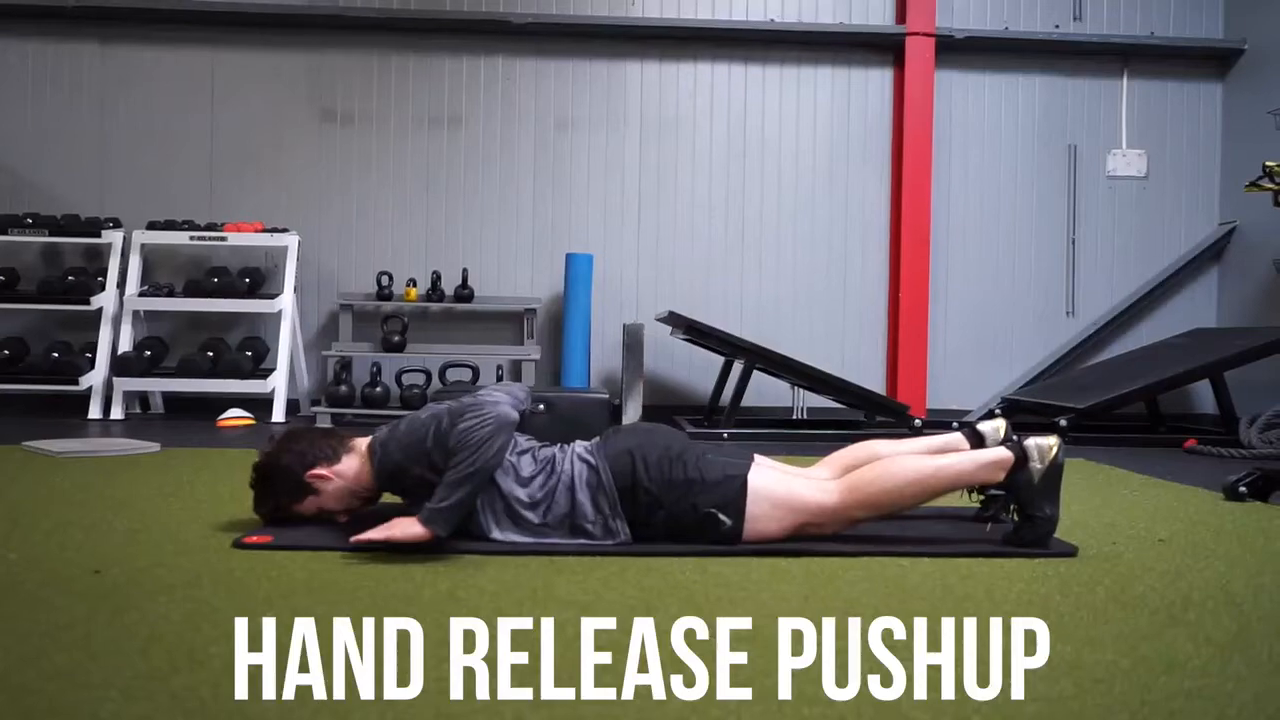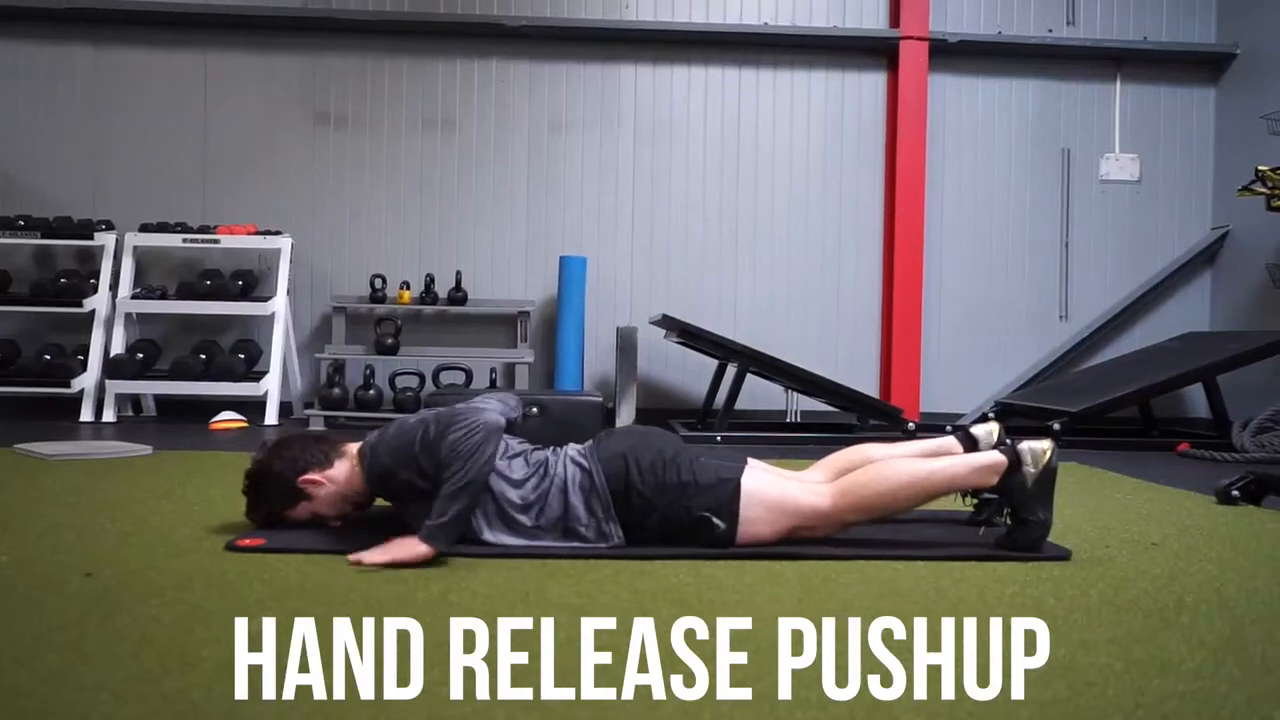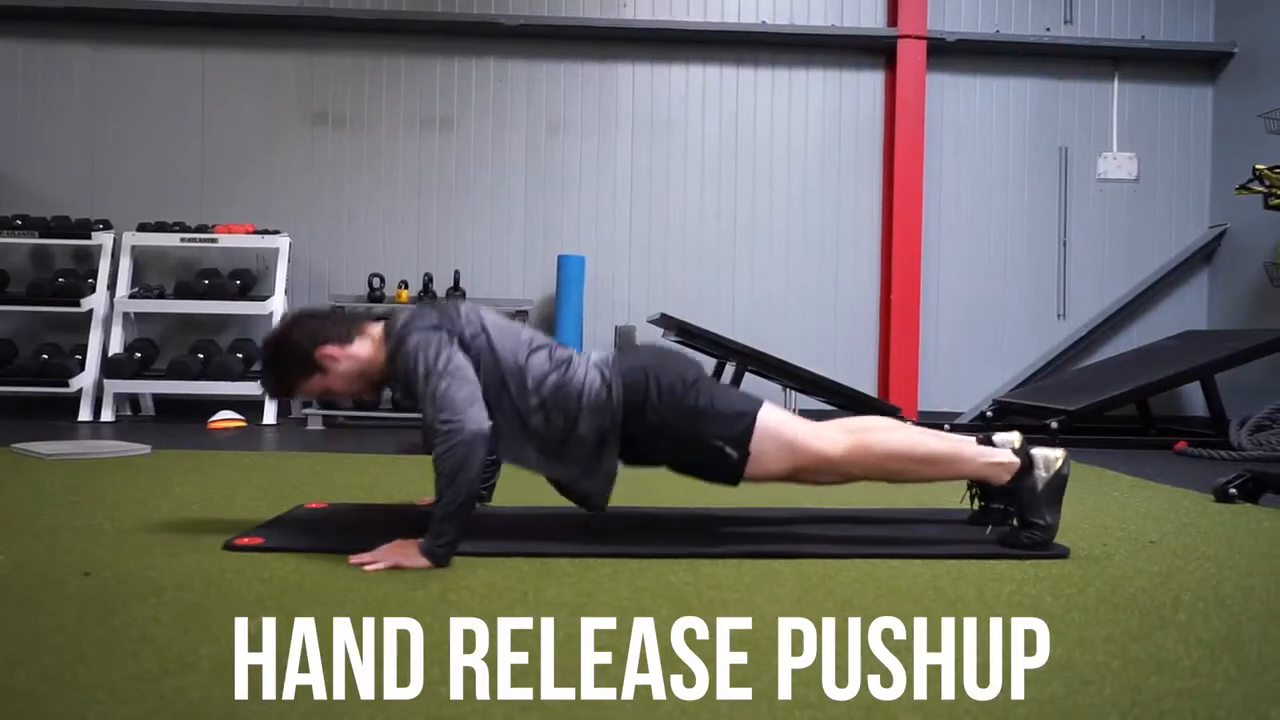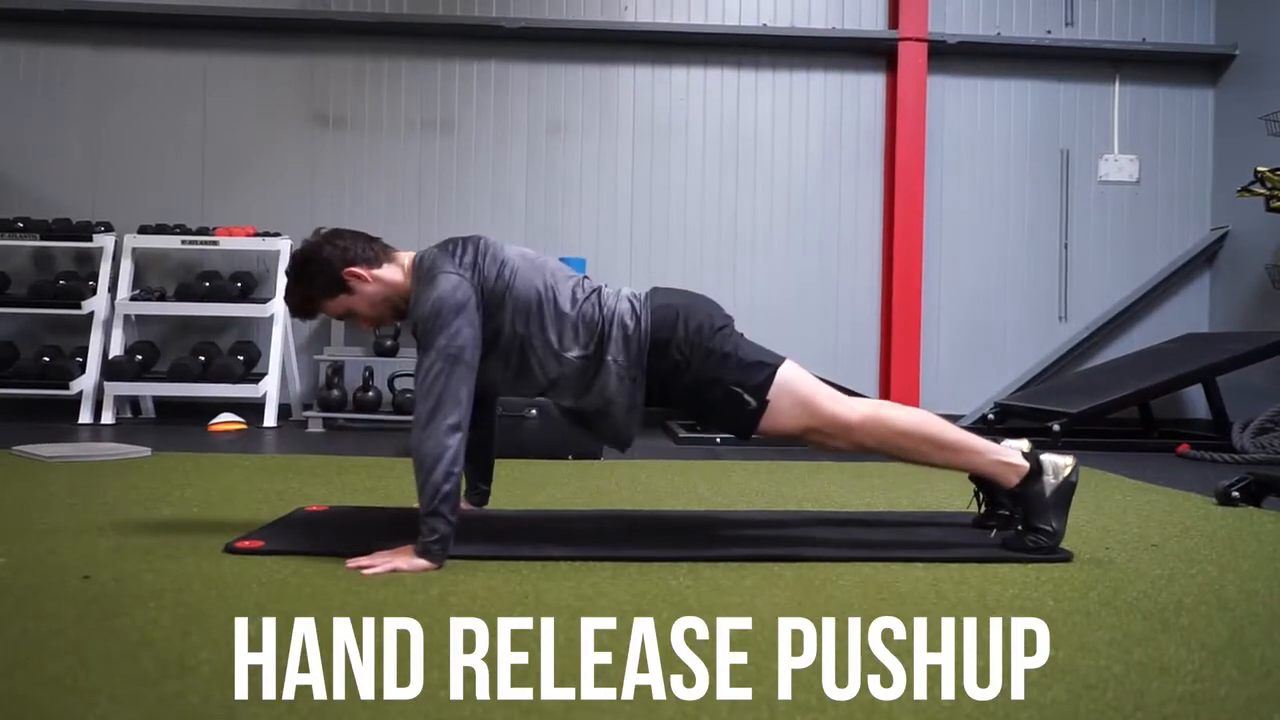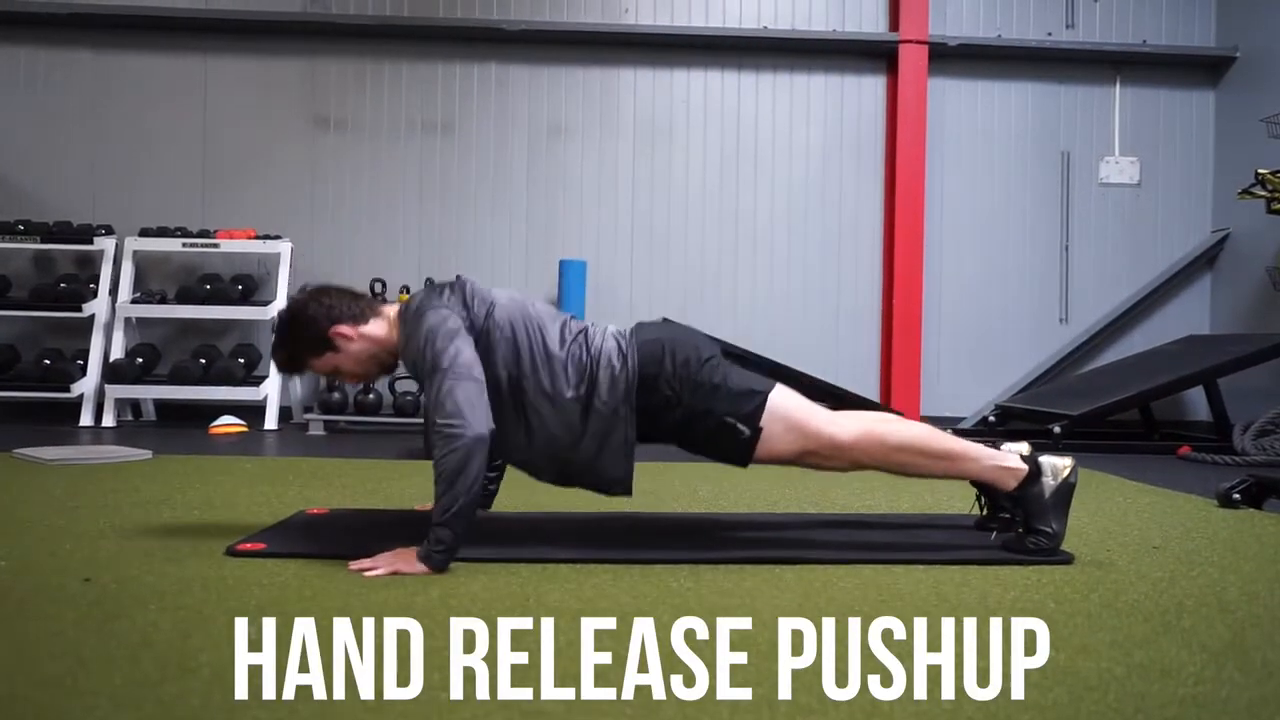
dt=0.5s
person 1, frame 1
left shoulder: (399, 450)
right shoulder: (413, 443)
left elbow: (494, 415)
right elbow: (511, 392)
left wrist: (432, 518)
left hip: (636, 487)
right hip: (624, 463)
left knee: (828, 501)
right knee: (819, 479)
left ankle: (1011, 461)
right ankle: (975, 441)
person 1, frame 2
left shoulder: (391, 453)
right shoulder: (405, 451)
left elbow: (479, 421)
right elbow: (502, 403)
left wrist: (433, 534)
right wrist: (441, 513)
left hip: (629, 490)
right hip: (618, 471)
left knee: (823, 504)
right knee: (813, 484)
left ankle: (1004, 463)
right ankle: (968, 445)
person 1, frame 3
left shoulder: (414, 341)
right shoulder: (424, 331)
left elbow: (469, 431)
right elbow: (489, 420)
left wrist: (435, 542)
right wrist: (464, 500)
left hip: (638, 405)
right hip: (631, 390)
left knee: (824, 453)
right knee: (821, 452)
left ankle: (1013, 466)
right ankle: (990, 447)
person 1, frame 4
left shoulder: (440, 289)
right shoulder: (448, 279)
left elbow: (438, 415)
right elbow: (474, 394)
left wrist: (430, 543)
right wrist: (472, 494)
left hip: (668, 344)
right hip: (656, 343)
left knee: (837, 418)
right knee: (832, 426)
left ankle: (1024, 472)
right ankle: (1001, 463)
person 1, frame 5
left shoulder: (428, 326)
right shoulder: (435, 317)
left elbow: (466, 429)
right elbow: (493, 413)
left wrist: (435, 550)
right wrist: (471, 507)
left hip: (652, 383)
right hip: (645, 372)
left knee: (830, 441)
right knee: (829, 445)
left ankle: (1021, 475)
right ankle: (1001, 461)
